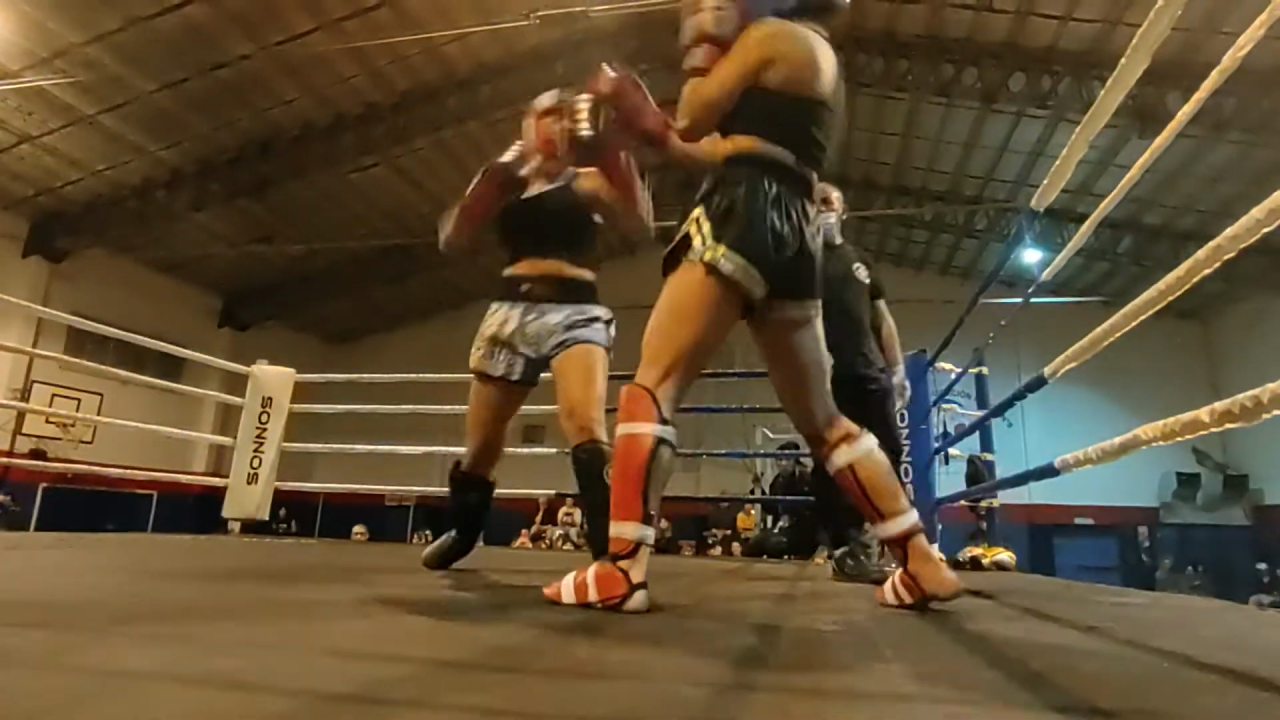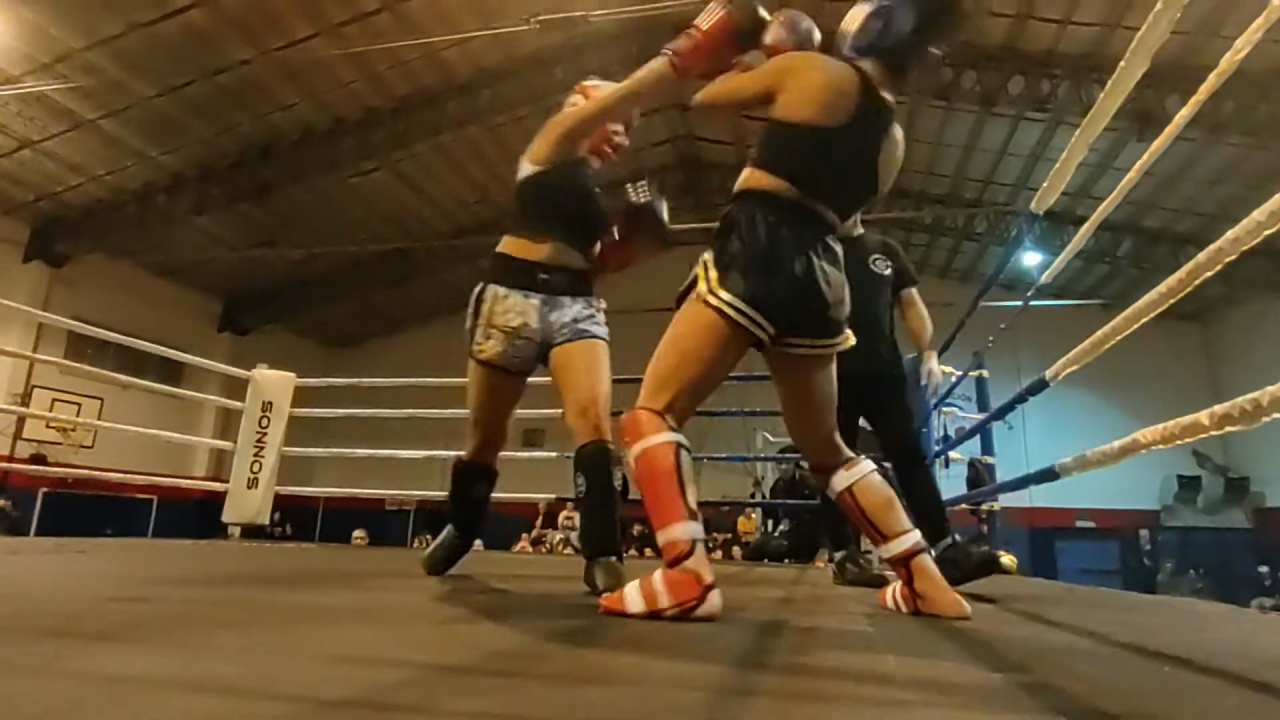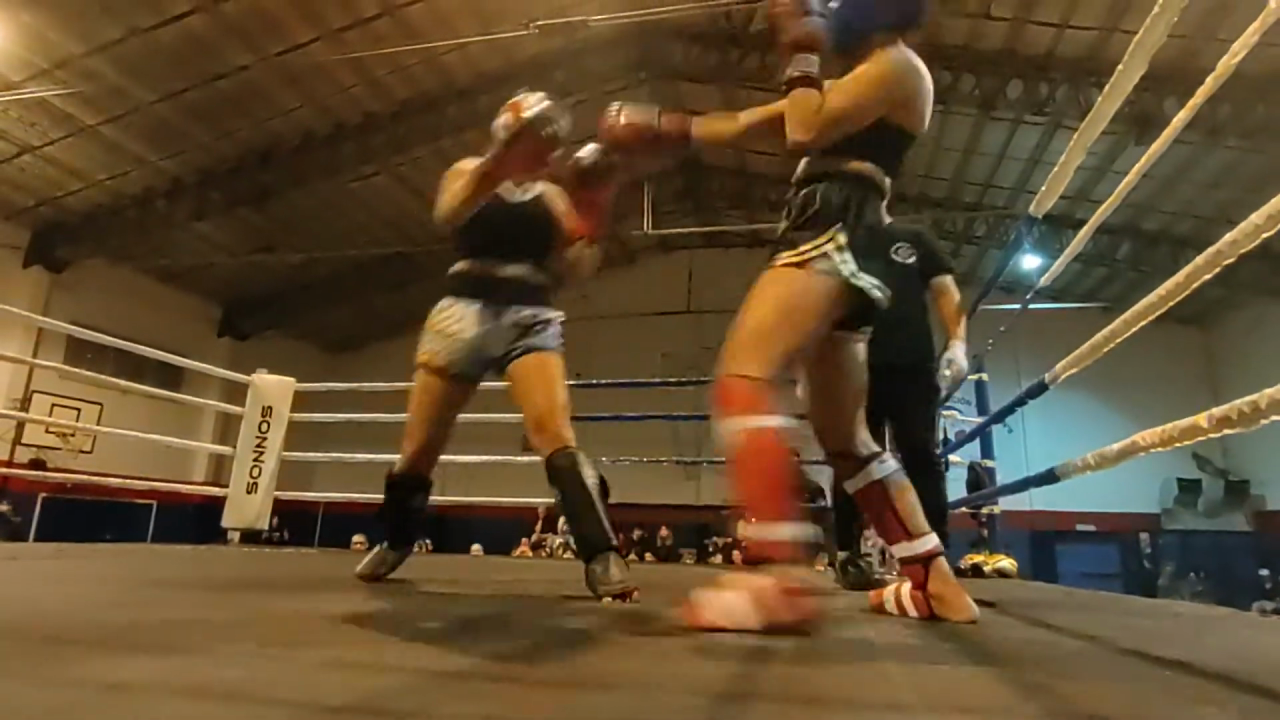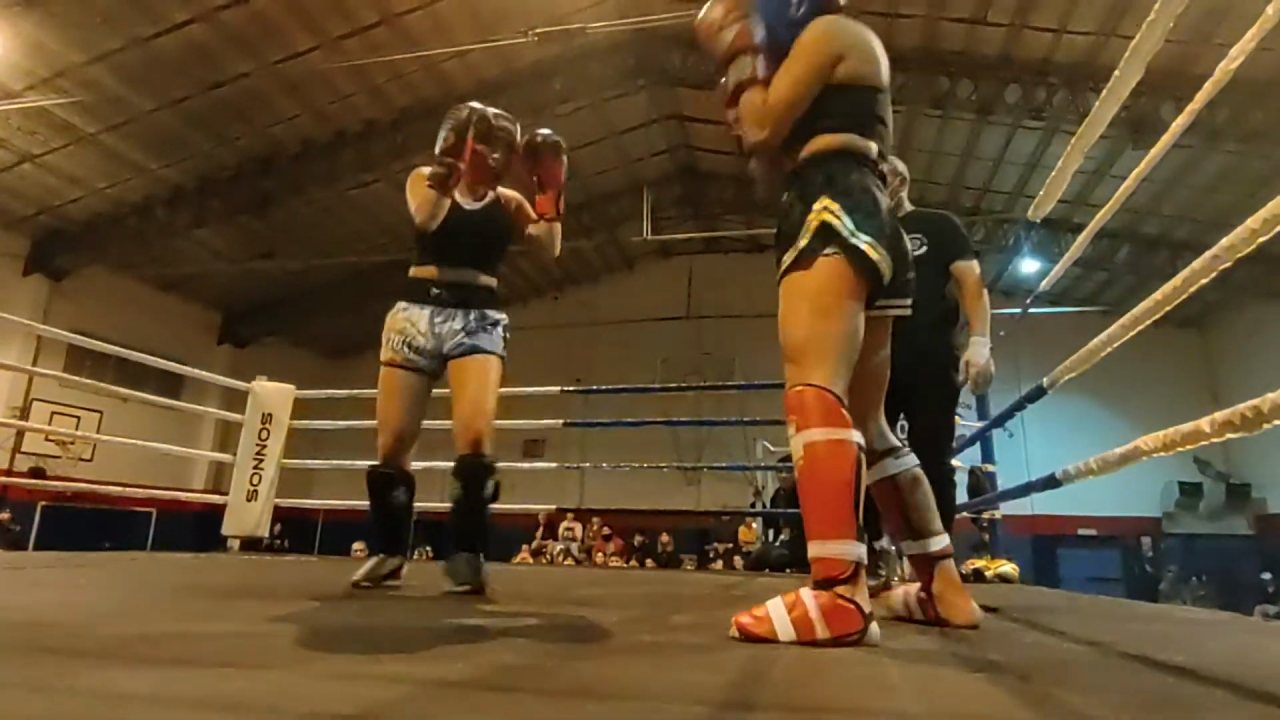
dt=0.3s
person 1, frame 1
right shoulder: (821, 65)
left elbow: (692, 120)
right wrist: (650, 122)
left hip: (737, 219)
right hip: (793, 237)
left knee: (653, 387)
right knee: (821, 416)
left ankle: (622, 569)
right ankle: (922, 564)
person 1, frame 2
left shoulder: (807, 68)
right shoulder: (892, 139)
left elbow: (711, 97)
left wrist: (777, 60)
left hip: (747, 261)
right hip: (814, 280)
left knee: (650, 413)
right knee: (826, 447)
left ankle: (686, 574)
right ankle: (928, 582)
person 1, frame 3
left shoulder: (898, 66)
right shoulder: (860, 82)
left elbow: (808, 131)
right elbow: (741, 126)
left wrist: (802, 52)
right wrist: (667, 129)
left hip: (835, 235)
right hip: (835, 242)
left knee: (743, 381)
right knee: (848, 437)
left ankle: (783, 582)
right ankle: (935, 583)
person 1, frame 4
right shoulder: (859, 61)
left elbow: (762, 131)
left wrist: (739, 58)
left hip: (834, 212)
right hip: (867, 223)
left knee: (812, 394)
right knee: (864, 426)
left ankle: (839, 593)
right ankle: (941, 583)
person 2, frame 1
left shoulder: (589, 184)
right shoulder: (507, 187)
left elbow: (640, 224)
right elbow: (451, 240)
left wrist: (613, 158)
right wrist: (494, 178)
left hip: (577, 315)
right hip: (513, 315)
left knee: (586, 427)
right knee: (479, 447)
left ankle: (611, 552)
right ankle: (464, 532)
person 2, frame 2
left shoulder: (597, 194)
right shoulder: (556, 143)
left elbow: (602, 265)
right elbow: (618, 98)
left wrist: (639, 234)
left hip: (576, 306)
right hip: (514, 298)
left knee: (594, 427)
right knee: (486, 437)
left ankle: (603, 559)
right ankle: (461, 530)
person 2, frame 3
left shoulder: (554, 197)
right shoulder: (469, 172)
left elbow: (579, 265)
right elbow: (449, 215)
left wrist: (593, 202)
right wrist: (501, 156)
left hip: (530, 318)
right hip: (465, 313)
left knee: (554, 433)
right knee: (419, 447)
left ankle: (600, 559)
right ankle: (397, 540)
person 2, frame 4
left shoulder: (510, 201)
right shoulder: (425, 179)
left elbow: (550, 244)
right elbow: (426, 217)
left wrist: (550, 179)
right wrist: (449, 156)
left hip: (478, 322)
right hip: (418, 314)
left knee: (472, 436)
right knee: (392, 444)
left ankle: (465, 555)
right ankle: (391, 551)
person 3, frame 1
left shoulder: (858, 259)
left elbow: (881, 316)
left wrist: (897, 367)
left hip: (865, 371)
left knee: (888, 452)
left ankle: (853, 534)
right ankle: (844, 550)
person 3, frame 2
left shoulder: (882, 249)
left elbow: (910, 302)
left wrist: (929, 353)
left hip: (884, 371)
right hip: (834, 374)
left knee: (910, 456)
left ankle: (947, 549)
right ankle: (847, 555)
person 3, frame 3
left shoulder: (913, 238)
left elbow: (945, 291)
left wrist: (957, 342)
left hip: (914, 366)
left knee: (922, 459)
right ankle: (848, 556)
person 3, frame 4
left shoulder: (939, 227)
left elbow: (971, 282)
left wrist: (979, 341)
left hip: (931, 368)
left knee: (934, 464)
right ankle: (868, 557)
